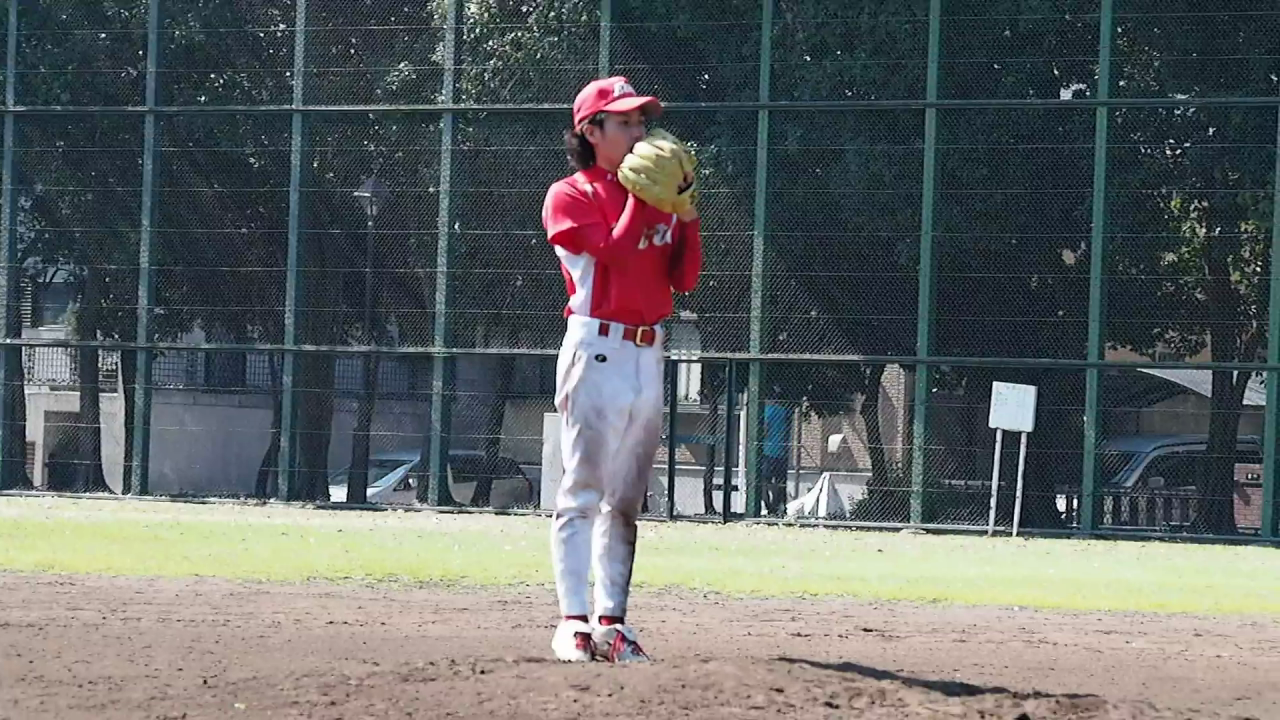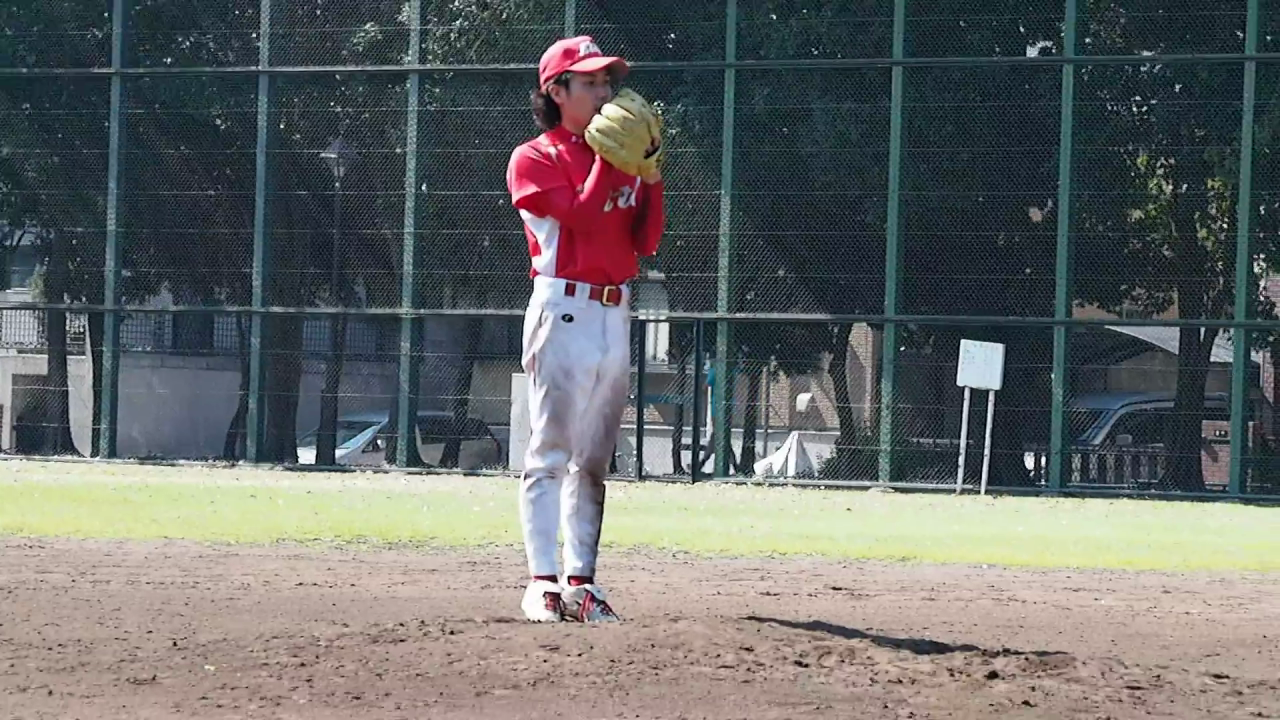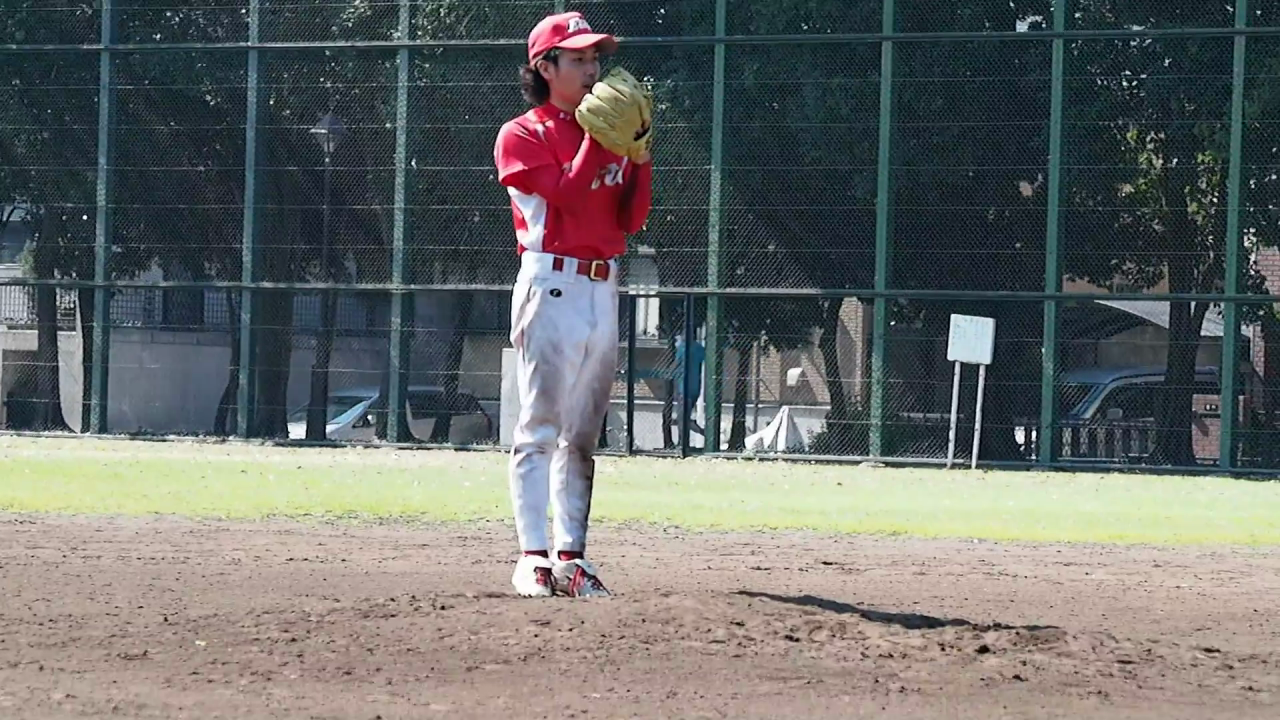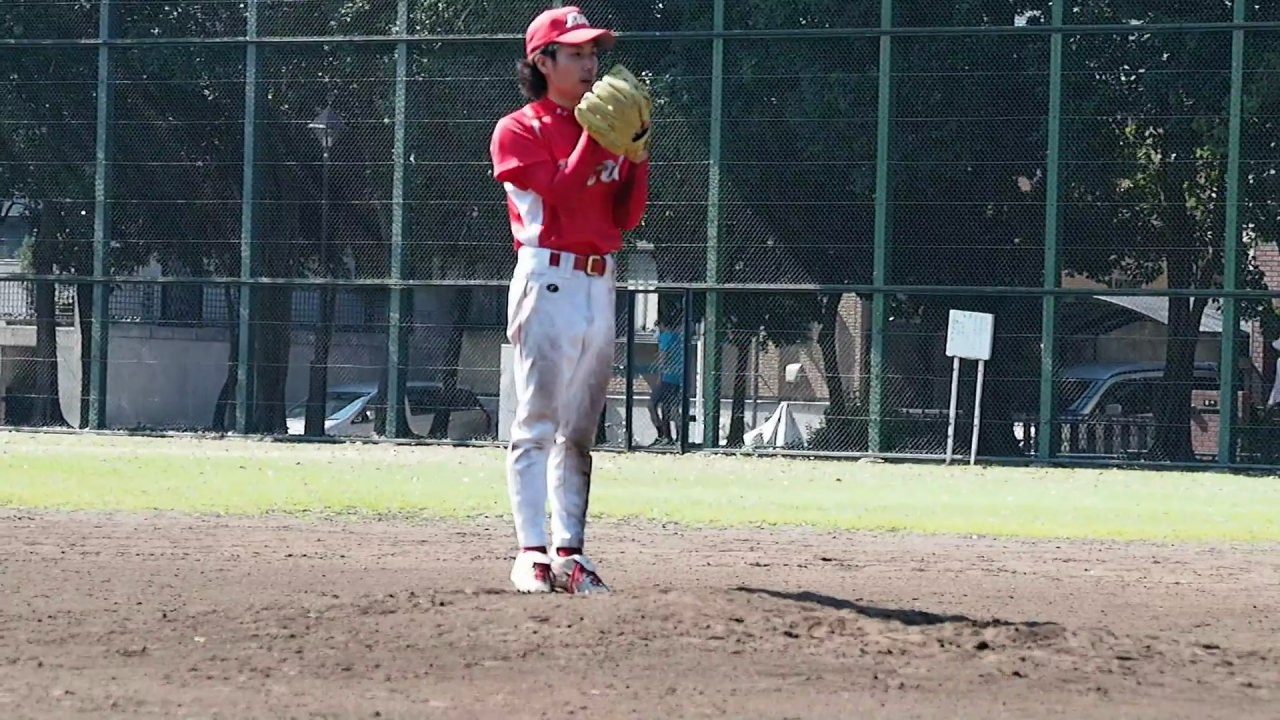
dt=0.2s
person 1, frame 1
left shoulder: (655, 196)
right shoulder: (569, 195)
left elbow: (685, 277)
right elbow: (616, 251)
left wrist: (684, 205)
right wrist: (642, 190)
left hip: (648, 354)
right hip: (598, 350)
left knee: (625, 498)
right knee: (583, 491)
left ankle: (612, 620)
right ankle: (574, 620)
person 1, frame 2
left shoulder: (619, 157)
right shoulder: (533, 157)
left elbow: (646, 240)
right elbow: (582, 216)
left wrist: (649, 169)
right wrist: (609, 154)
left hip: (615, 314)
right hip: (565, 310)
left knee: (594, 457)
right knee: (551, 452)
left ankle: (581, 580)
right ankle: (543, 581)
person 1, frame 3
right shoulder: (521, 134)
left elbow: (631, 219)
right elbow: (569, 196)
left wrist: (639, 150)
right wrist: (598, 133)
left hip: (603, 290)
right hip: (552, 286)
left knee: (582, 433)
right knee: (540, 427)
left ankle: (571, 555)
right ankle: (534, 556)
person 1, frame 4
right shoulder: (518, 129)
left elbow: (626, 217)
right elbow: (562, 193)
left wrist: (637, 149)
right wrist: (596, 132)
left hip: (600, 284)
right hip: (549, 281)
left knee: (580, 428)
right knee: (538, 421)
left ankle: (569, 551)
right ankle: (532, 552)
